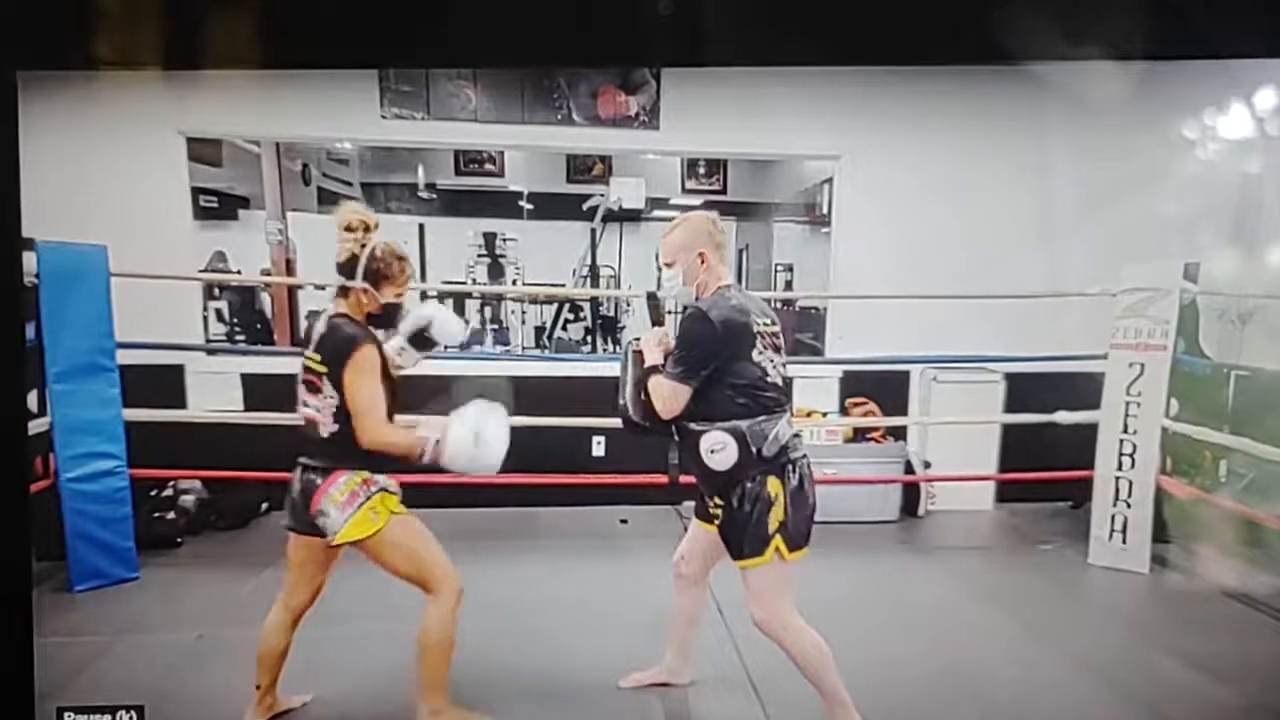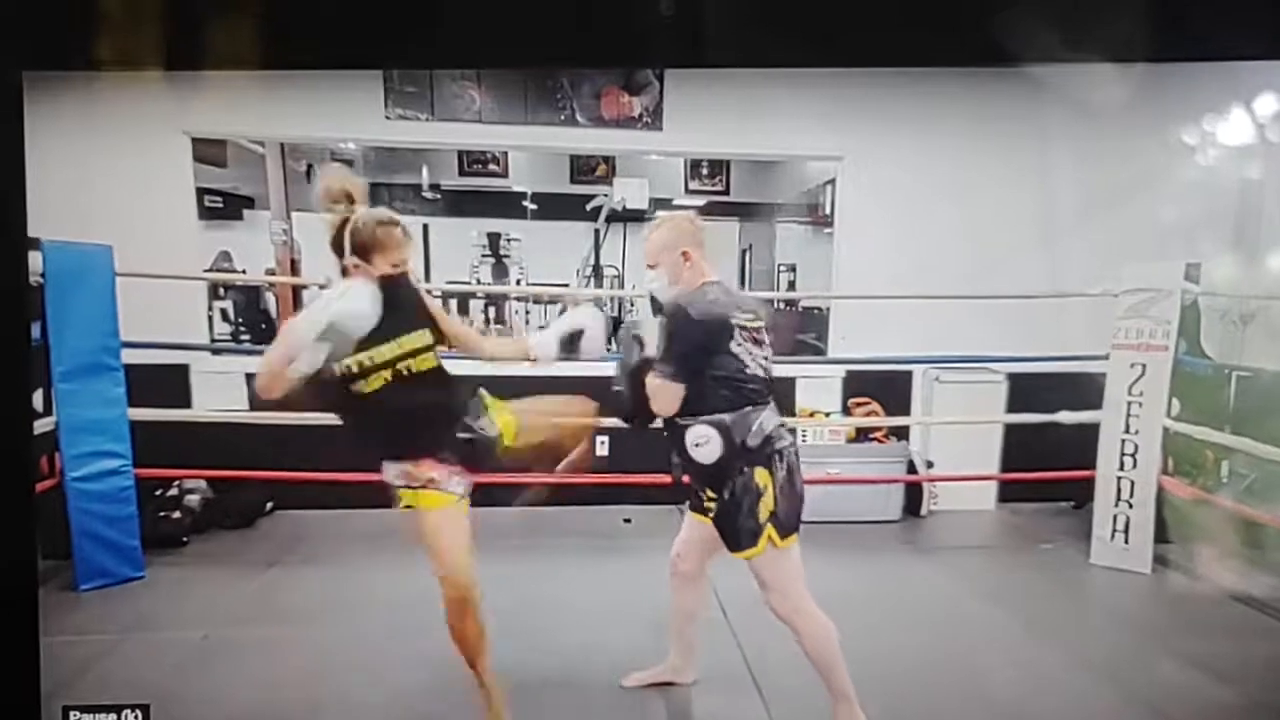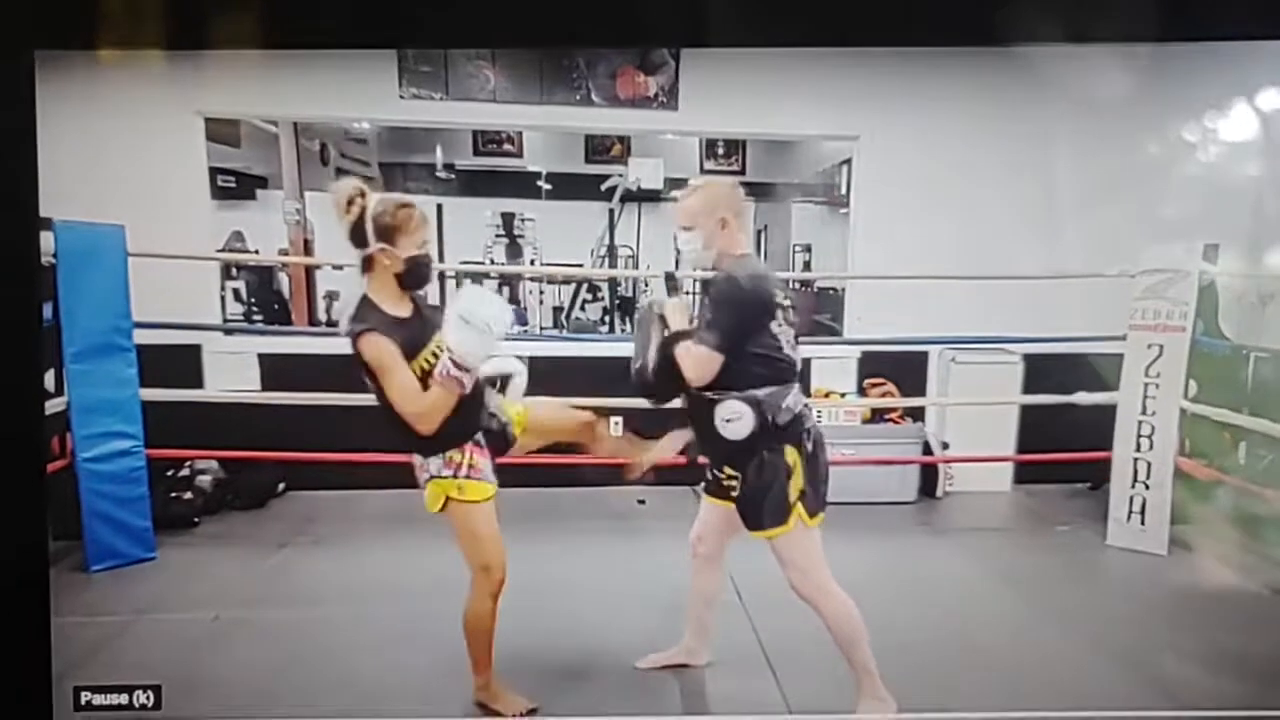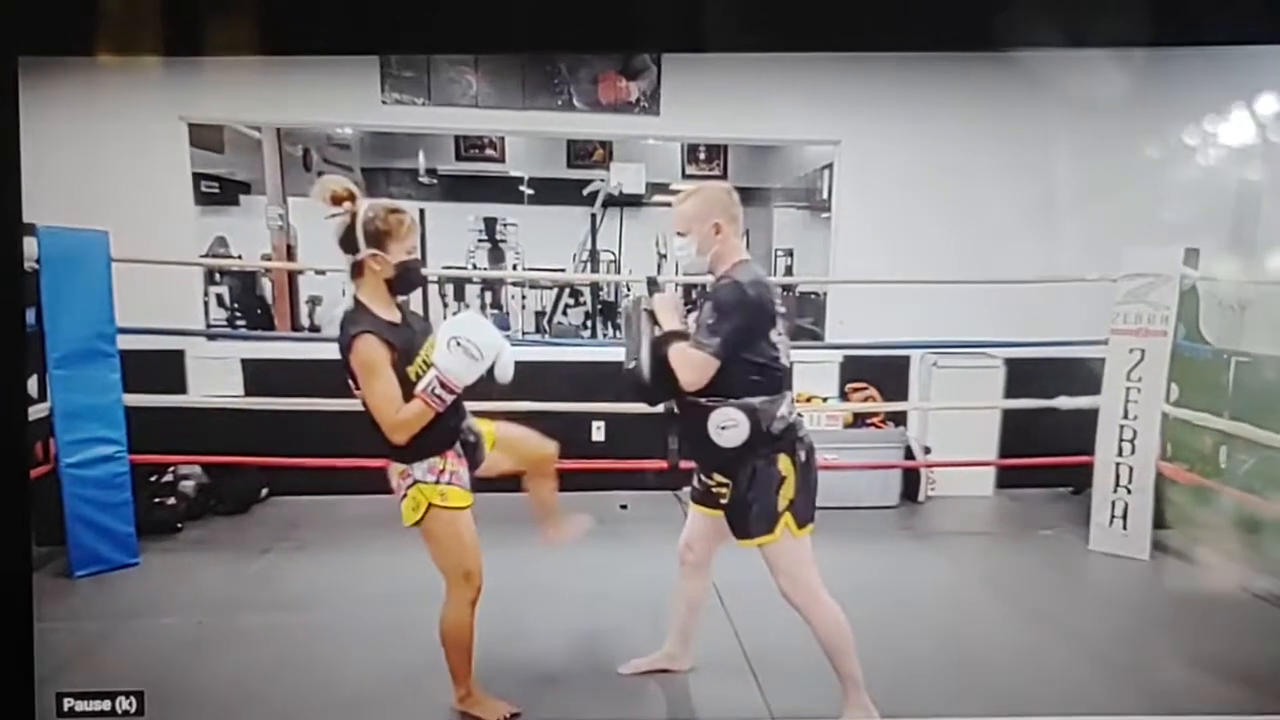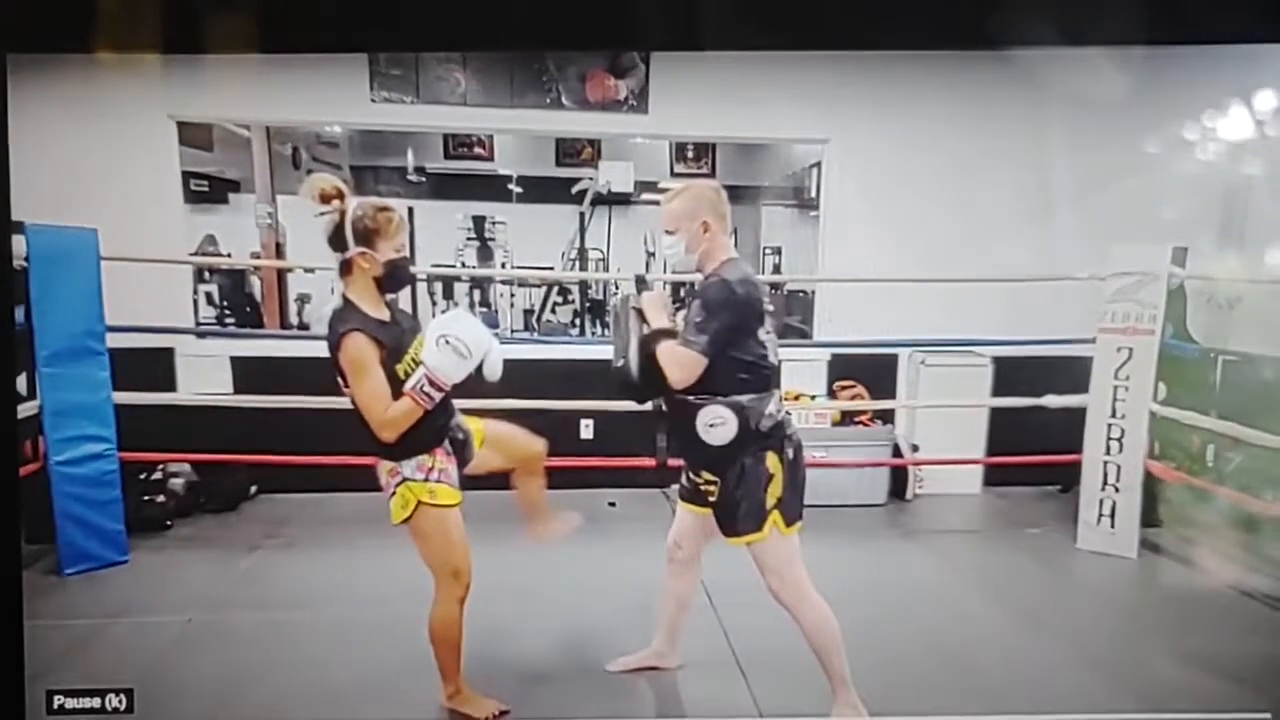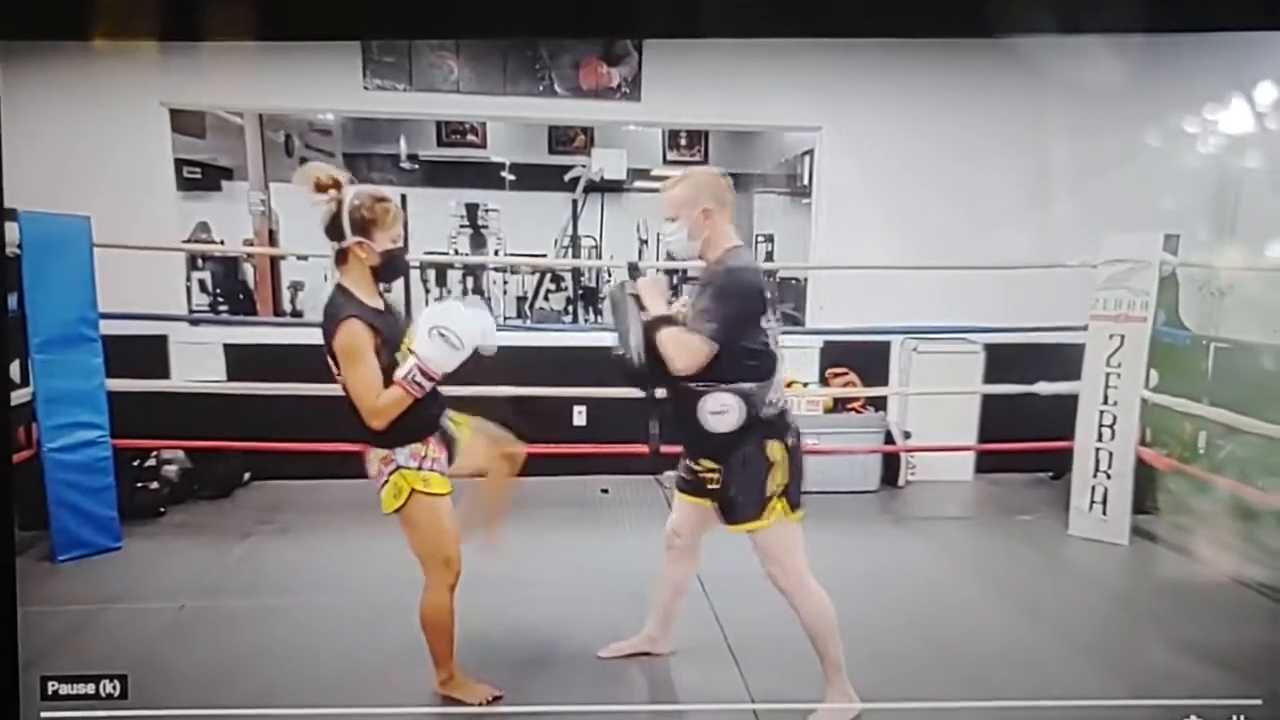
dt=0.3s
person 1, frame 1
left shoulder: (326, 328)
right shoulder: (357, 347)
right elbow: (372, 434)
left wrist: (414, 340)
right wrist: (443, 442)
left hip: (310, 484)
right hip: (352, 488)
left knee: (294, 600)
right knee: (446, 588)
person 1, frame 2
left shoulder: (411, 297)
right shoulder: (324, 321)
left elbow: (476, 344)
right elbow: (270, 387)
left wrist: (546, 344)
right wrist: (303, 343)
left hip: (471, 421)
right hip: (422, 467)
left knee: (581, 414)
right knee: (460, 589)
left ankle: (562, 463)
person 1, frame 3
left shoulder: (412, 300)
right shoulder: (373, 333)
right elbow: (423, 419)
left wrist: (482, 355)
right wrist: (463, 357)
left hip: (485, 416)
right hip: (450, 457)
left knee: (581, 421)
right knee: (490, 574)
left ankle: (634, 455)
person 1, frame 4
left shoulder: (395, 309)
right shoulder: (364, 338)
right elbow: (398, 428)
left wrist: (473, 351)
right wrist: (451, 375)
left hip: (459, 434)
right hip: (426, 468)
left knee: (543, 452)
right knee: (466, 584)
left ankle: (552, 523)
person 1, frame 5
left shoulder: (384, 307)
right shoulder: (354, 335)
right elbow: (387, 425)
left wrist: (461, 348)
right wrist: (440, 372)
left hip: (448, 432)
right hip: (415, 466)
left knee: (533, 449)
right knee: (455, 581)
left ankle: (540, 520)
person 1, frame 6
left shoulder: (373, 296)
right shoulder: (349, 321)
right elbow: (377, 412)
left wrist: (453, 330)
right wrist: (431, 362)
left hip: (433, 426)
right hip: (403, 454)
left knee: (508, 452)
right knee: (444, 570)
left ankle: (480, 524)
right ankle: (448, 678)
person 2, frame 1
left shoulder: (707, 317)
right shoulder: (754, 309)
left elbow: (668, 404)
left wrist: (653, 357)
right wrist: (676, 355)
left hip: (761, 482)
right hip: (739, 477)
left knee: (772, 615)
right knee: (688, 566)
right ankle: (676, 666)
person 2, frame 2
left shoulder: (687, 314)
right shoulder: (739, 305)
left elbow: (664, 403)
left wrist: (649, 357)
right wrist: (665, 354)
left hip: (752, 472)
right hip: (731, 468)
left knee: (788, 600)
right knee: (685, 562)
right ankle: (679, 664)
person 2, frame 3
left shoulder: (736, 285)
right shoulder: (750, 279)
left elbow: (699, 370)
left wrist: (677, 323)
right wrist: (682, 330)
left hip: (776, 451)
right hip: (742, 449)
left knee: (809, 580)
right knee: (704, 545)
right ankle: (694, 646)
person 2, frame 4
left shoulder: (739, 292)
right shoulder: (738, 286)
left elbow: (693, 374)
right elbow: (713, 365)
left wrist: (669, 322)
right wrist: (675, 331)
left hip: (766, 460)
right hip: (730, 455)
left knee: (800, 586)
right knee: (692, 552)
right ankle: (676, 651)
person 2, frame 5
left shoulder: (726, 290)
right shoulder: (728, 284)
left elbow: (681, 372)
left wrist: (658, 320)
right wrist: (660, 328)
left hip: (755, 457)
right hip: (719, 454)
left knee: (787, 583)
right knee: (681, 549)
right ankle: (664, 649)
person 2, frame 6
left shoulder: (733, 276)
right shoulder: (726, 272)
left elbow: (685, 358)
left wrist: (657, 308)
right wrist: (667, 318)
left hip: (755, 445)
right hip: (718, 440)
left knee: (787, 570)
right knee: (679, 536)
right ankle: (656, 634)
